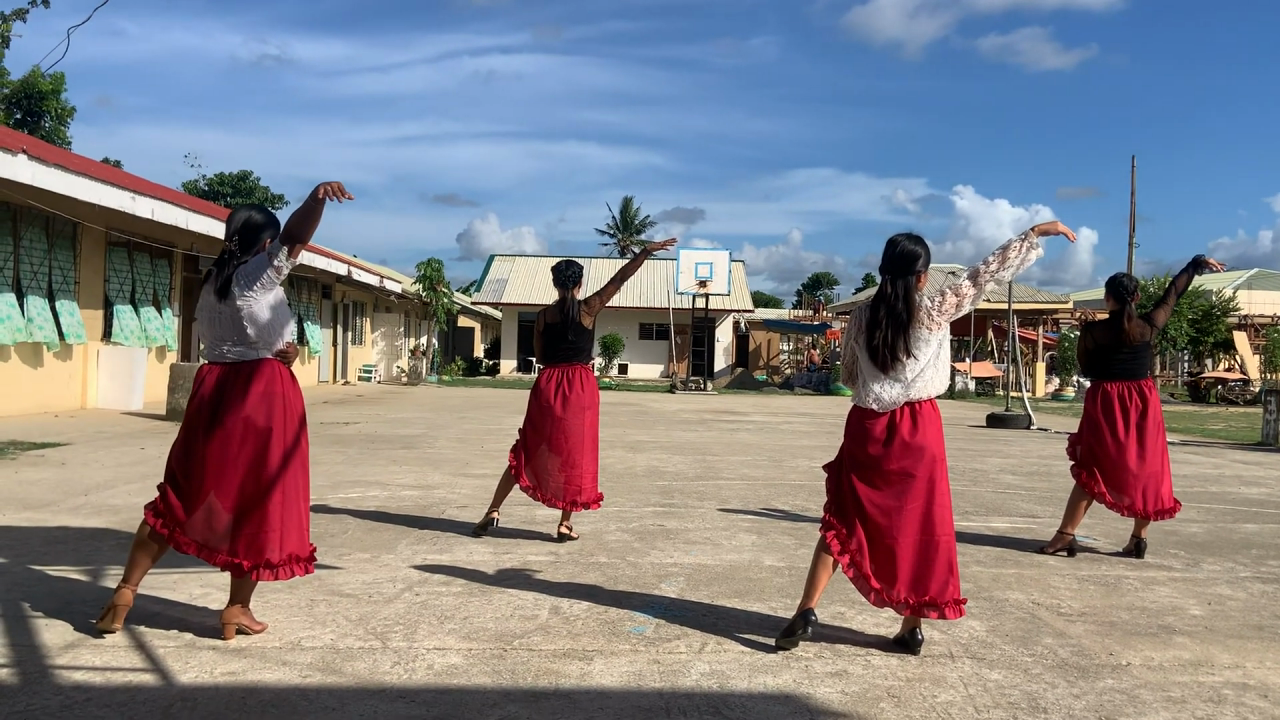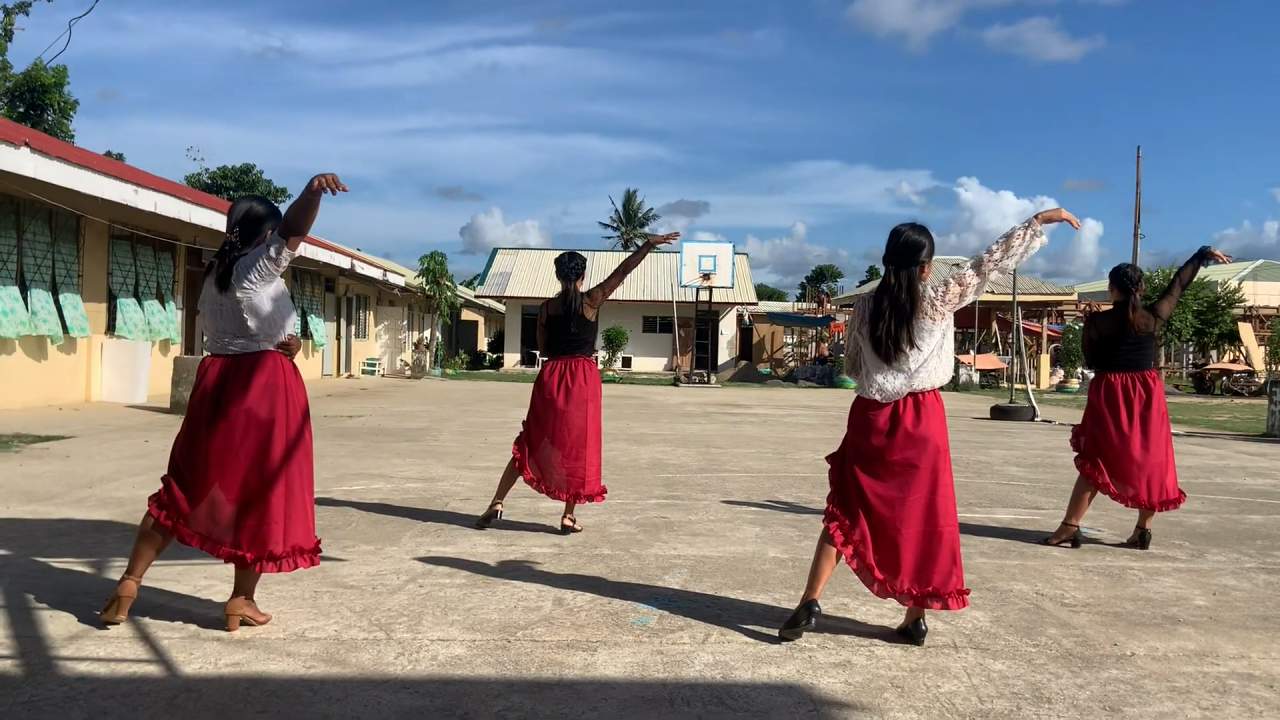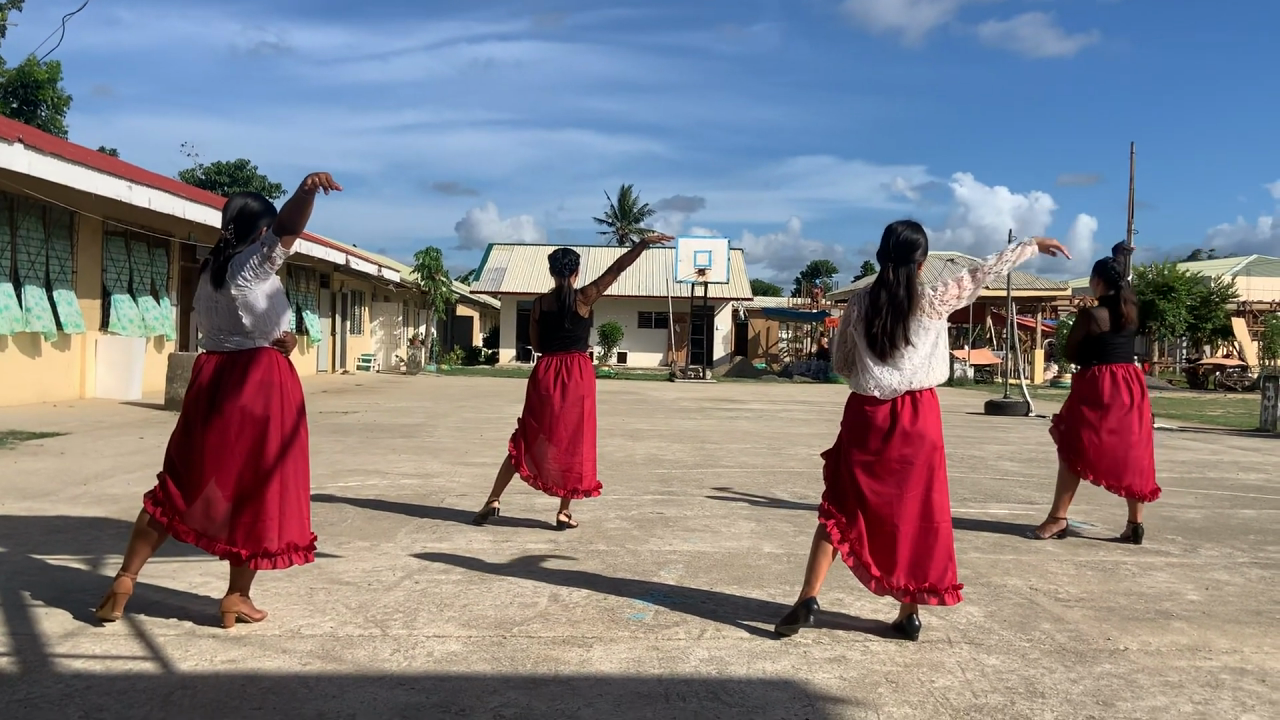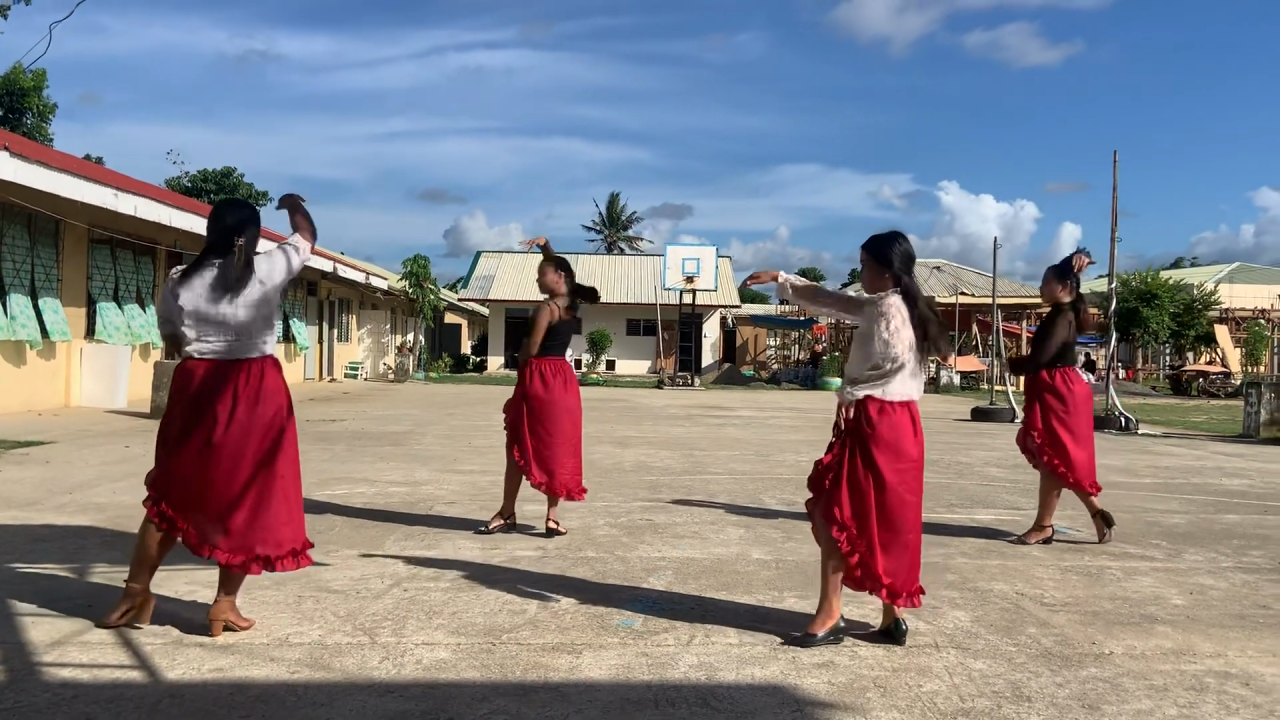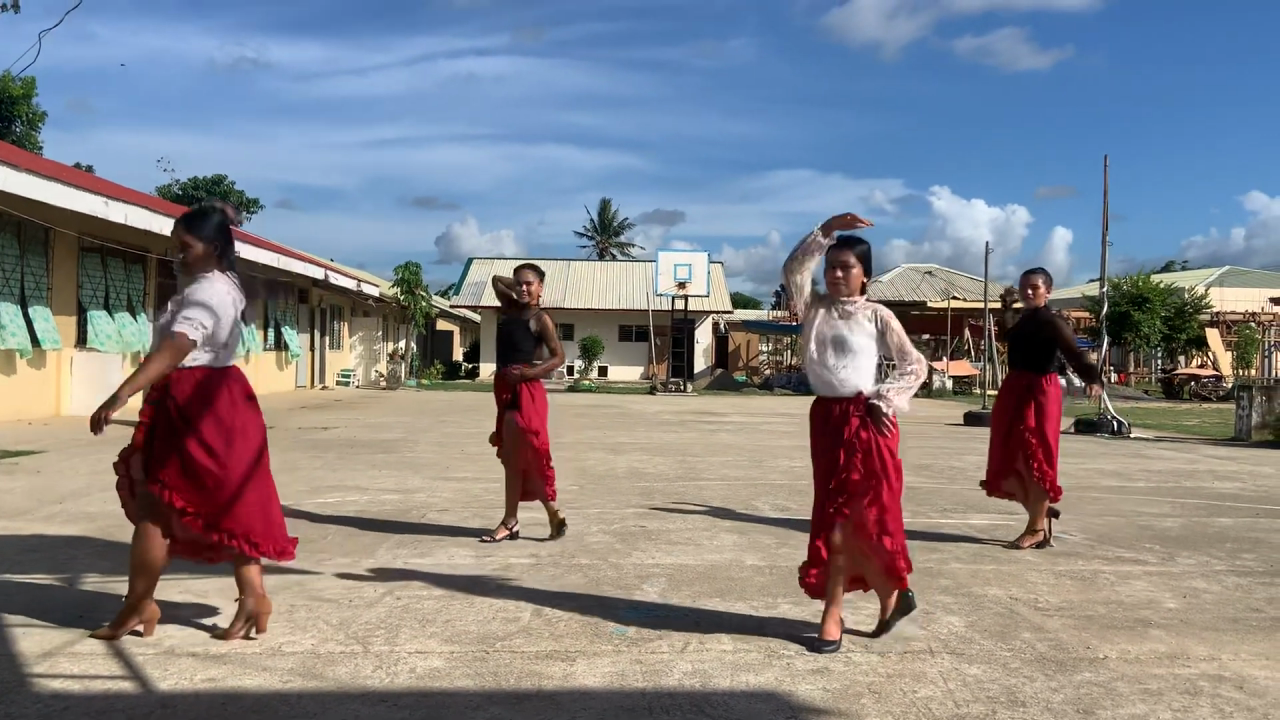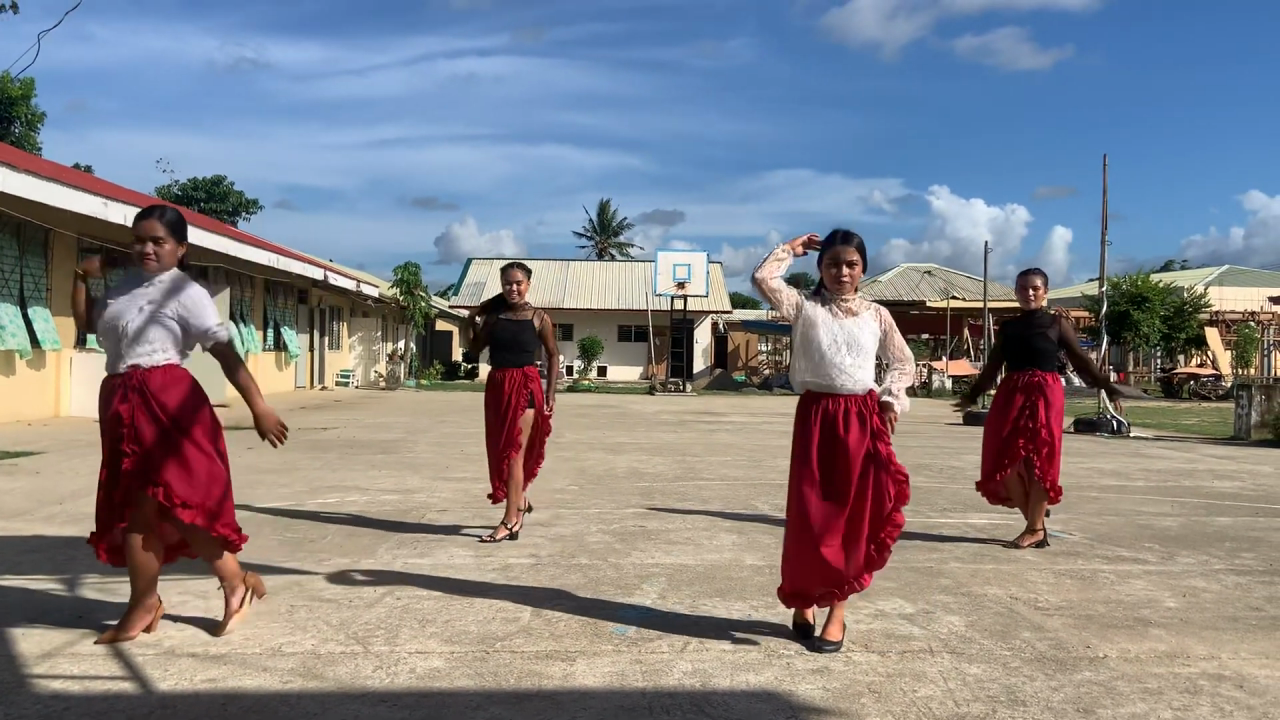
dt=0.4s
person 1, frame 1
left shoulder: (212, 282)
right shoulder: (258, 275)
right elbow: (296, 239)
left wrist: (280, 349)
right wrist: (317, 197)
left hip: (215, 392)
right hip: (261, 396)
left knee: (183, 495)
right knee: (256, 502)
left ankle: (125, 591)
right ankle: (237, 609)
person 1, frame 2
left shoulder: (215, 274)
right shoulder: (259, 266)
right elbow: (294, 231)
left wrist: (283, 342)
right wrist: (312, 191)
left hip: (218, 384)
right hip: (263, 389)
left knee: (186, 488)
right knee: (260, 495)
left ankle: (129, 583)
right ankle: (241, 601)
person 1, frame 3
left shoulder: (211, 271)
right shoulder: (253, 264)
right elbow: (288, 229)
left wrist: (277, 337)
right wrist: (306, 190)
left hip: (214, 380)
right hip: (259, 386)
left knee: (181, 486)
right knee: (256, 492)
left ankle: (124, 580)
right ankle: (237, 597)
person 1, frame 4
left shoulder: (181, 281)
right shoulder: (269, 270)
left elbow: (174, 341)
right elbow: (304, 236)
right wrist: (294, 203)
left hip: (196, 388)
right hip: (254, 393)
left knee: (173, 497)
right knee: (249, 499)
left ankle: (137, 593)
right ankle: (225, 604)
person 1, frame 5
left shoulder: (205, 292)
right shoulder: (220, 279)
left elbow: (174, 346)
right elbow: (199, 242)
left wrist: (122, 394)
right wrist: (205, 222)
left hip: (192, 403)
right hip: (217, 400)
left knee: (155, 505)
right knee: (229, 505)
right ankle: (253, 596)
person 1, frame 6
left shoulder: (186, 293)
right shoulder: (125, 285)
left elbow: (225, 351)
right elbow: (87, 323)
left wrist: (258, 407)
right wrist: (82, 279)
left hip: (164, 402)
right hip: (124, 404)
left knee: (146, 510)
right knee: (148, 510)
person 2, frame 1
left shoulder: (862, 315)
right shoulder: (934, 310)
left elbow: (848, 376)
right elbow: (988, 272)
right wrist: (1036, 232)
left hip: (868, 426)
right hip: (917, 427)
left knee: (843, 521)
right knee: (918, 526)
left ankle: (806, 612)
right ankle: (911, 627)
person 2, frame 2
left shoulder: (865, 306)
right shoulder: (938, 300)
left elbow: (851, 366)
right elbow: (992, 261)
right wrist: (1039, 220)
left hip: (871, 417)
right hip: (920, 418)
left knee: (846, 513)
right knee: (921, 518)
left ankle: (810, 603)
right ankle: (915, 618)
person 2, frame 3
left shoulder: (859, 303)
right shoulder: (935, 299)
left elbow: (841, 364)
right elbow: (987, 270)
right wrist: (1035, 244)
left hip: (867, 413)
right hip: (917, 413)
left knee: (841, 508)
right knee: (916, 512)
left ankle: (808, 598)
right ankle: (909, 611)
person 2, frame 4
left shoulder: (886, 307)
right shoulder: (892, 303)
left elbow: (896, 358)
right elbow: (829, 300)
left wrist: (851, 390)
right wrist: (780, 279)
left hip: (874, 418)
right hip: (900, 420)
left knee: (836, 513)
right knee: (887, 518)
left ankle: (830, 613)
right ankle: (892, 616)
person 2, frame 5
left shoulder: (877, 315)
right shoulder: (814, 307)
left elbow: (915, 366)
right elbow: (794, 272)
left wrist: (885, 401)
right wrist: (826, 231)
left hip: (863, 419)
right hip: (824, 416)
left knee: (845, 519)
right knee: (855, 521)
left ankle: (833, 614)
right ankle: (892, 595)
person 2, frame 6
left shoulder: (876, 315)
right shoulder: (804, 308)
left elbow: (904, 363)
right elbow: (762, 278)
left wrist: (891, 399)
right wrist: (791, 248)
left hip: (864, 418)
right hip: (817, 415)
left knee: (858, 517)
right knee: (813, 515)
left ankle: (836, 615)
right ankle: (804, 606)
person 3, frame 1
left shoulder: (1092, 331)
right shoulder: (1149, 326)
left elbow: (1085, 368)
right elbow: (1172, 294)
right wrist: (1197, 263)
left hip: (1105, 404)
right hip: (1142, 403)
left knee: (1091, 471)
right knee: (1145, 469)
left ankle: (1066, 534)
right ankle: (1139, 538)
person 3, frame 2
left shoulder: (1096, 321)
right shoulder: (1154, 316)
left elbow: (1090, 359)
right elbow: (1177, 285)
right wrist: (1203, 254)
left hip: (1110, 394)
right hip: (1146, 394)
left knee: (1094, 462)
right knee: (1149, 460)
left ankle: (1070, 526)
right ankle: (1143, 529)
person 3, frame 3
left shoulder: (1091, 316)
right shoulder: (1131, 308)
left elbow: (1071, 352)
right elbow: (1122, 275)
right wrist: (1121, 251)
left hip: (1097, 384)
right hip: (1130, 385)
left knee: (1073, 451)
right knee: (1131, 454)
left ankle: (1057, 519)
right ankle: (1135, 523)
person 3, frame 4
left shoulder: (1060, 319)
right shoulder: (1067, 310)
left elbow: (1039, 359)
right elbow: (1067, 270)
left wrist: (1015, 363)
right wrist: (1079, 258)
left hip: (1054, 389)
right hip: (1062, 388)
left knee: (1051, 458)
right knee: (1066, 458)
left ankle: (1044, 526)
right ankle: (1098, 513)
person 3, frame 5
left shoulder: (1051, 322)
right shoulder: (1024, 320)
left elbow: (1077, 354)
right elbow: (1009, 330)
left wrist: (1093, 377)
right wrist: (1007, 303)
left hip: (1038, 394)
right hip: (1013, 392)
left knee: (1036, 464)
right knee: (1007, 465)
left ankle: (1036, 530)
right ankle: (1043, 514)
person 3, frame 6
left shoulder: (1058, 323)
right shoulder: (1008, 327)
left elbow: (1080, 360)
right elbow: (993, 366)
left wrist: (1108, 387)
right wrist: (973, 394)
left hip: (1043, 394)
right hip: (1010, 395)
left knee: (1038, 464)
right knee: (1006, 465)
left ankle: (1036, 529)
right ankle: (1035, 519)
person 4, frame 1
left shoulder: (543, 315)
right shoulder: (588, 309)
left elbow: (540, 357)
right elbow: (619, 278)
right wrist: (646, 251)
left hip: (548, 385)
right hip: (580, 386)
left knee: (529, 451)
right knee: (575, 454)
left ankle: (493, 511)
right ankle: (565, 524)
person 4, frame 2
left shoulder: (546, 307)
right shoulder: (591, 301)
left elbow: (543, 349)
right elbow: (622, 271)
right wrist: (649, 244)
left hip: (551, 377)
right hip: (583, 378)
left knee: (531, 444)
right knee: (578, 446)
left ankle: (497, 503)
right ankle: (569, 516)
person 4, frame 3
left shoulder: (539, 303)
right shoulder: (584, 298)
left elbow: (535, 344)
right elbow: (616, 269)
right wrist: (643, 243)
left hip: (545, 373)
right hip: (577, 374)
left knee: (527, 441)
right knee: (573, 442)
left ankle: (493, 500)
right ankle: (564, 511)
person 4, frame 4
left shoulder: (546, 307)
right shoulder: (571, 302)
left elbow: (529, 349)
right elbow: (554, 262)
left wrist: (521, 358)
right wrist: (544, 246)
left hip: (537, 377)
right hip: (563, 378)
left knee: (519, 447)
right knee: (558, 447)
left ankle: (507, 513)
right ankle: (553, 517)
person 4, frame 5
left shoulder: (540, 318)
right shoulder: (511, 309)
left elbow: (559, 357)
right elbow: (497, 281)
left wrist: (530, 372)
right wrist: (513, 292)
left hip: (523, 390)
right hip: (507, 388)
left knee: (515, 457)
right knee: (513, 457)
left ankle: (510, 522)
right ankle: (553, 514)
person 4, frame 6
left shoulder: (539, 318)
right shoulder: (492, 316)
left elbow: (553, 355)
right elbow: (475, 352)
left wrist: (550, 393)
right wrist: (473, 321)
left hip: (525, 386)
right hip: (496, 386)
left knee: (515, 453)
right knee: (503, 452)
left ankle: (509, 523)
right ankle: (519, 502)
